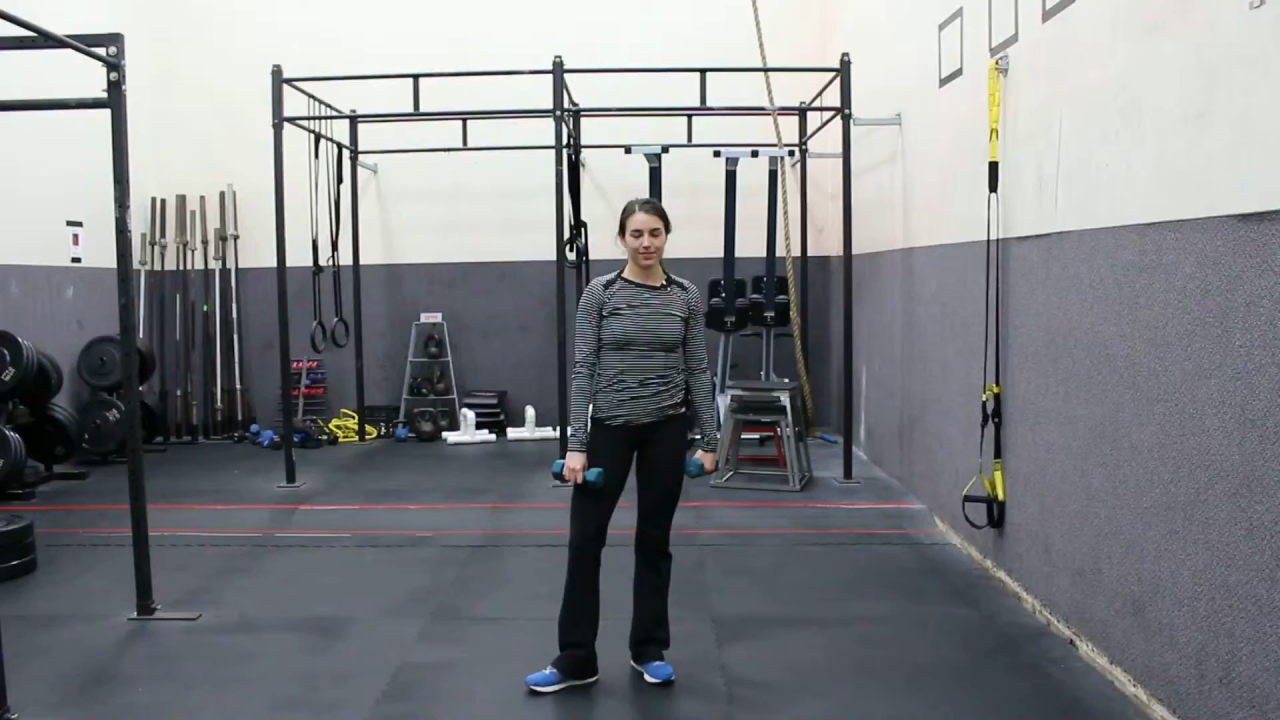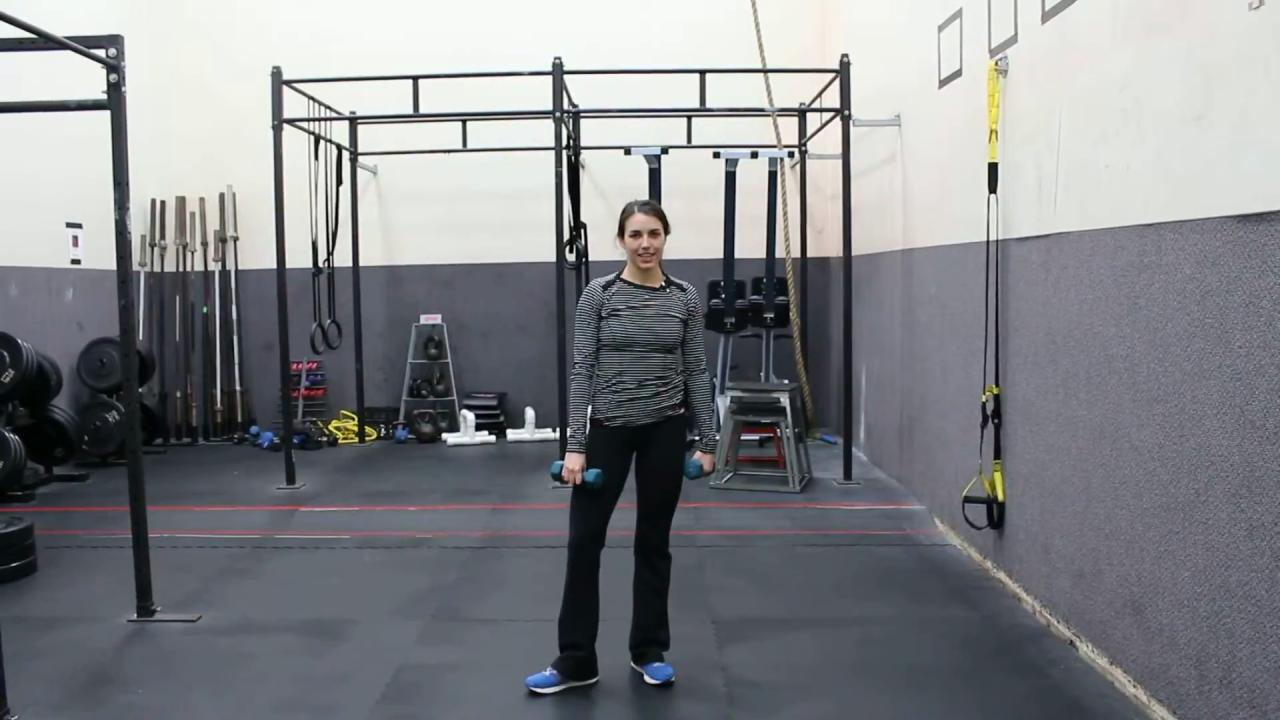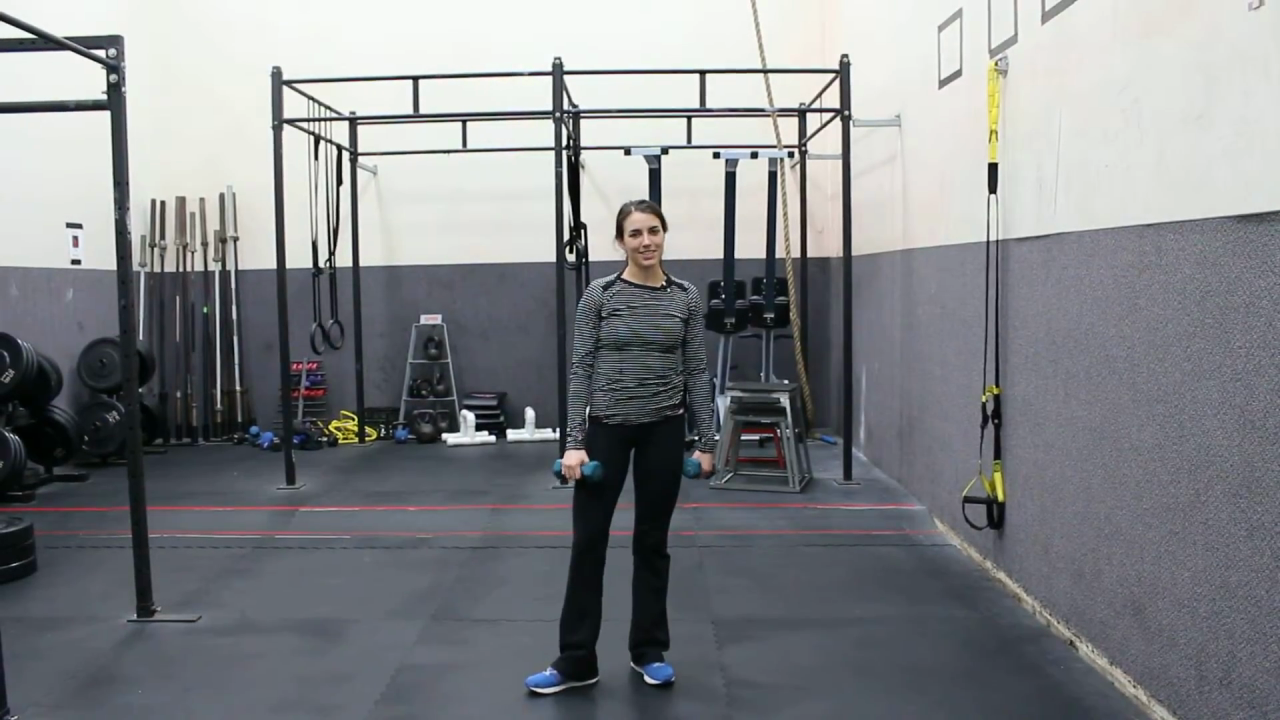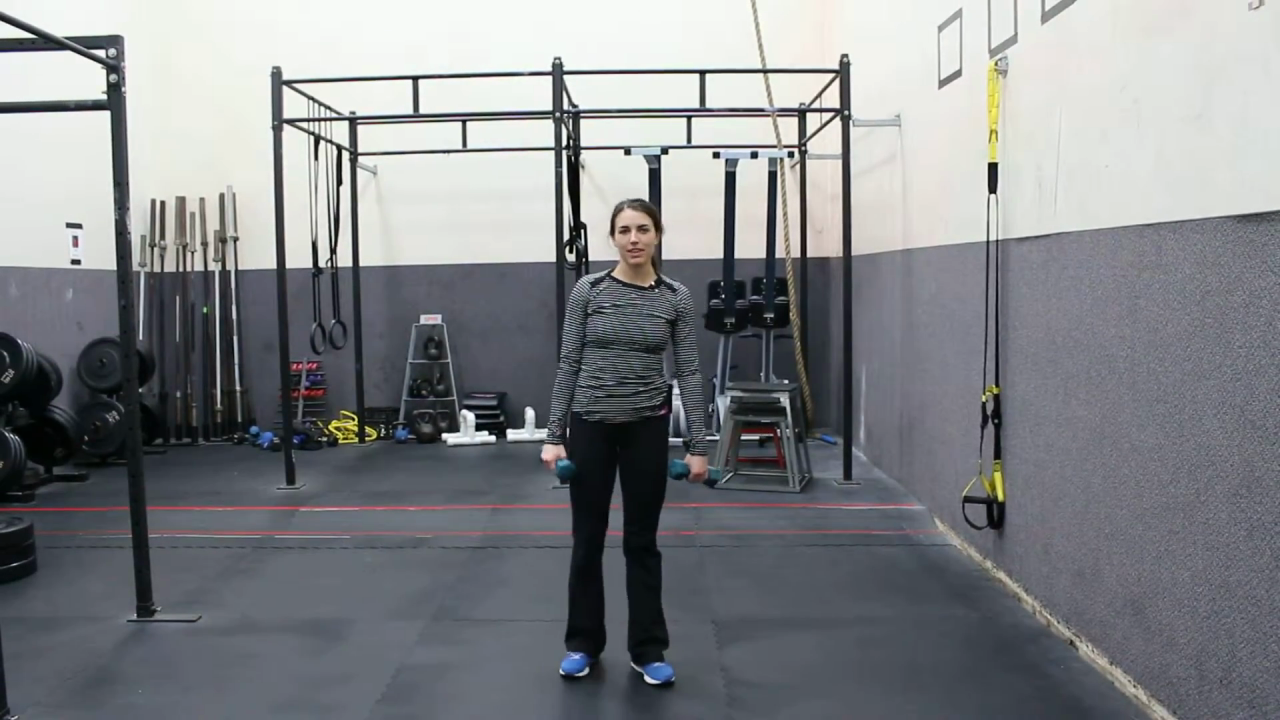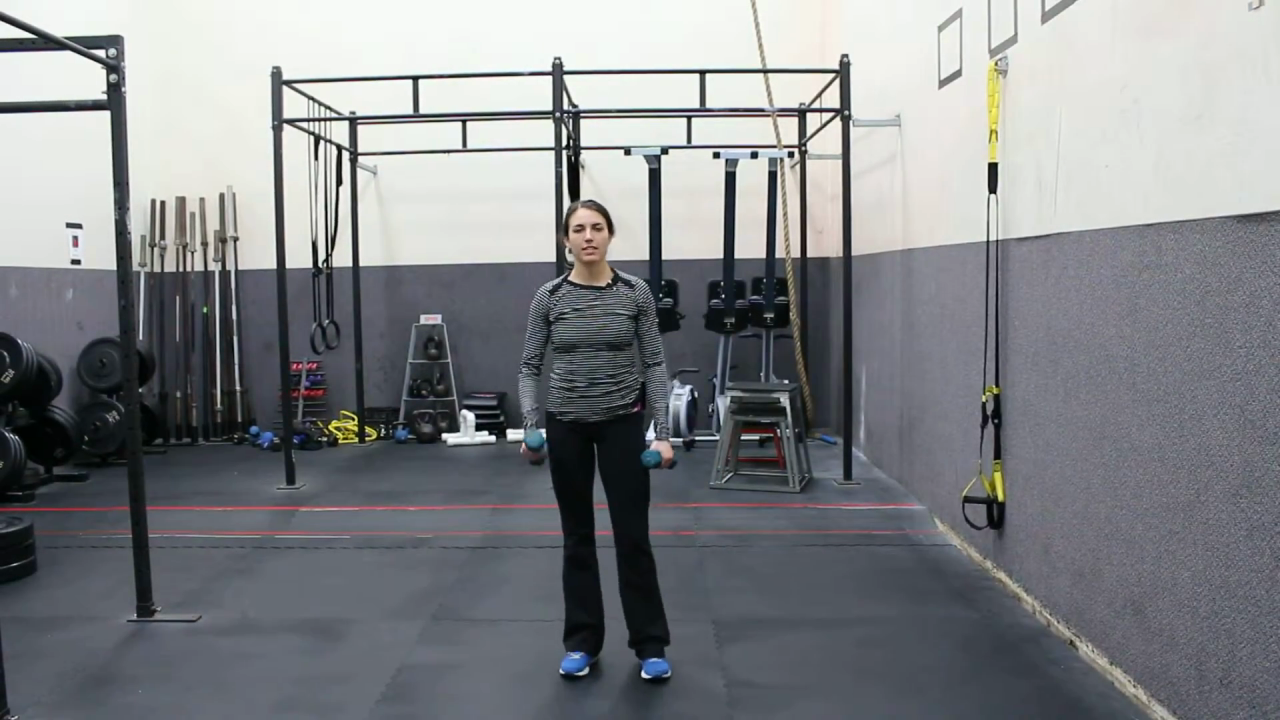
dt=1s
person 1, frame 1
left shoulder: (686, 296)
right shoulder: (599, 292)
left elbow: (698, 371)
right elbow: (583, 368)
left wrist: (709, 440)
right wrist: (575, 444)
left hip: (666, 429)
right hip: (610, 427)
left knee: (654, 541)
right knee: (584, 540)
left ankle: (649, 651)
right ankle: (575, 660)
person 1, frame 2
left shoulder: (685, 297)
right shoulder: (598, 294)
left elbow: (697, 372)
right elbow: (582, 371)
left wrist: (707, 442)
right wrist: (574, 445)
left hip: (665, 430)
right hip: (609, 428)
left knee: (653, 542)
right knee: (584, 540)
left ankle: (650, 652)
right ankle: (575, 661)
person 1, frame 3
left shoulder: (686, 297)
right shoulder: (599, 294)
left elbow: (696, 372)
right elbow: (581, 369)
left wrist: (706, 441)
right wrist: (574, 442)
left hip: (663, 429)
right hip: (607, 427)
left knee: (652, 542)
right knee: (587, 541)
left ankle: (649, 652)
right ankle: (575, 661)
person 1, frame 4
left shoulder: (676, 298)
right shoulder: (587, 290)
left elbow: (688, 372)
right elbow: (568, 364)
left wrist: (698, 445)
right wrist: (553, 434)
left hip: (646, 427)
right hip: (589, 424)
left knee: (642, 539)
right knee: (587, 537)
left ankle: (648, 650)
right ankle: (582, 643)
person 1, frame 5
left shoulder: (636, 292)
right shoulder: (548, 296)
left elbow: (654, 362)
right elbow: (530, 366)
left wrist: (662, 428)
right wrist: (529, 422)
left hip: (622, 422)
right hip: (566, 424)
left knee: (632, 534)
right knee: (577, 536)
left ankle: (650, 644)
right ankle: (582, 642)
